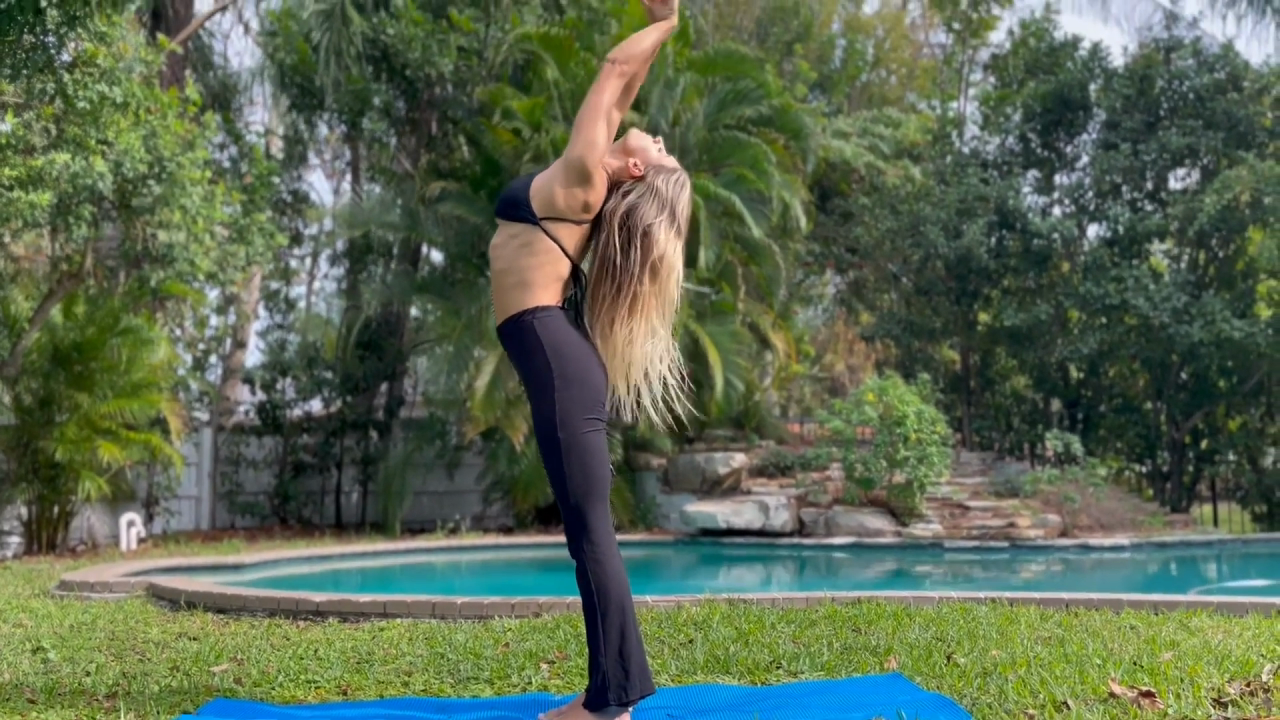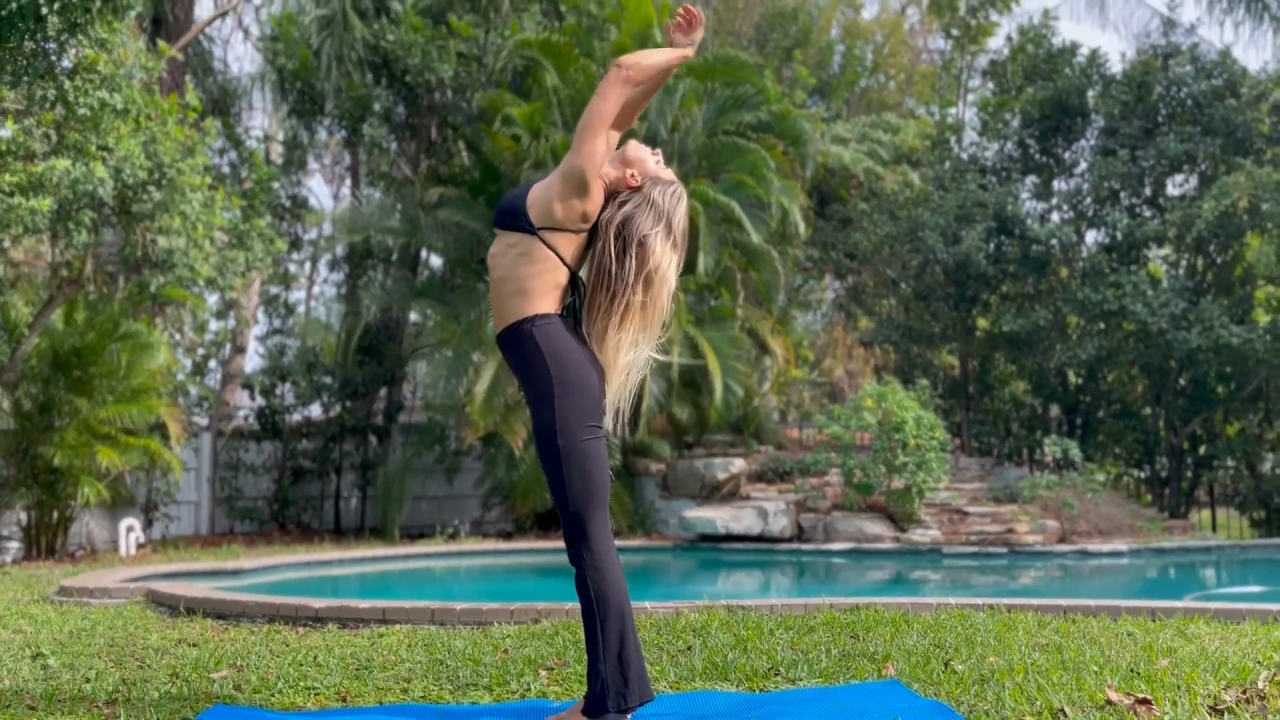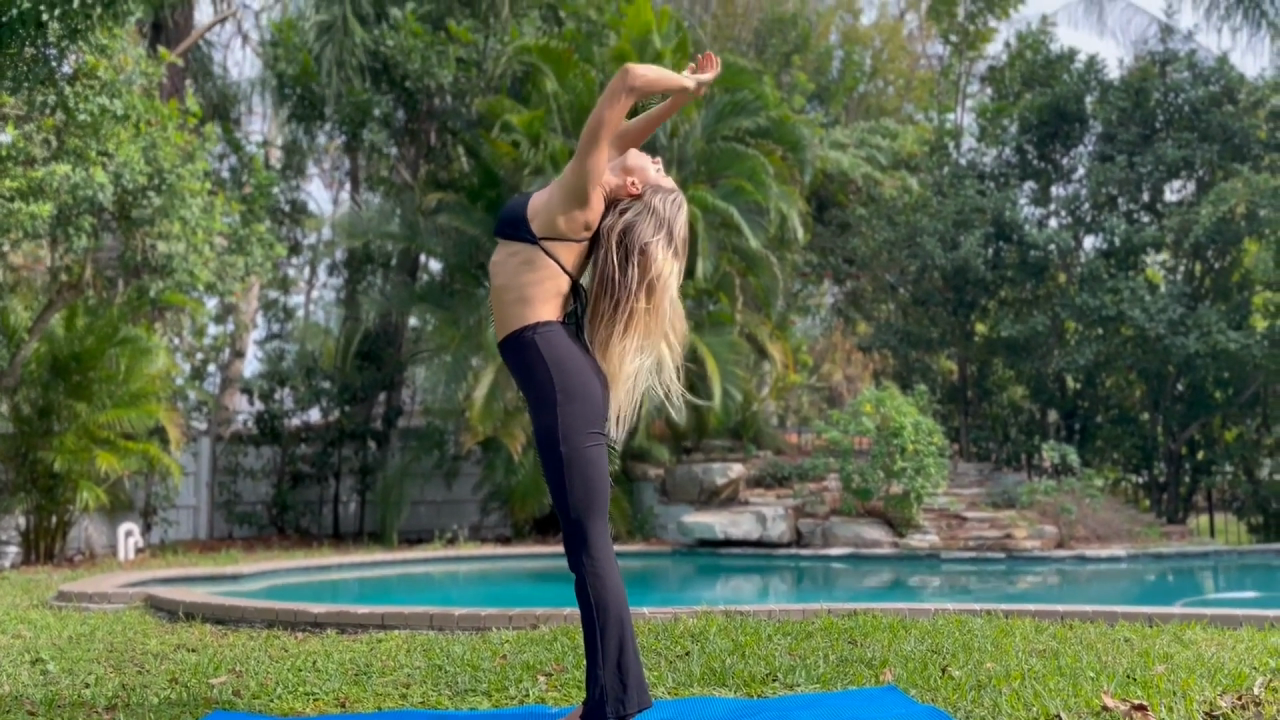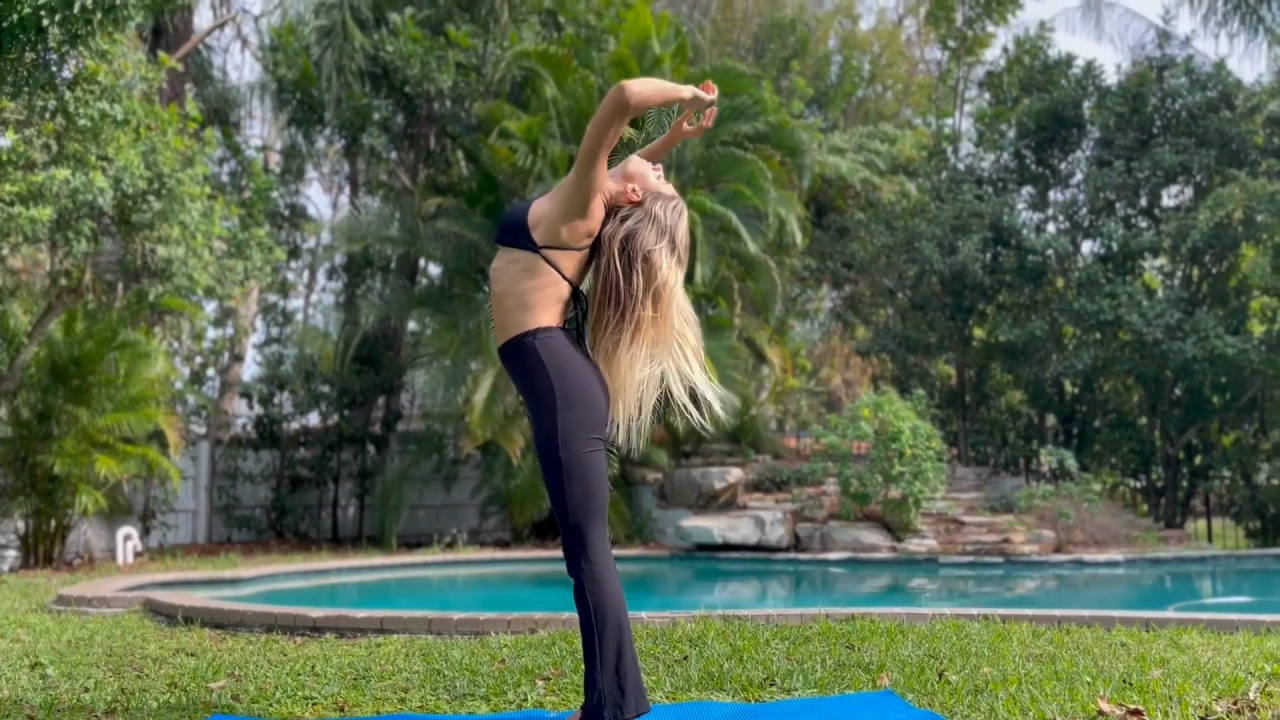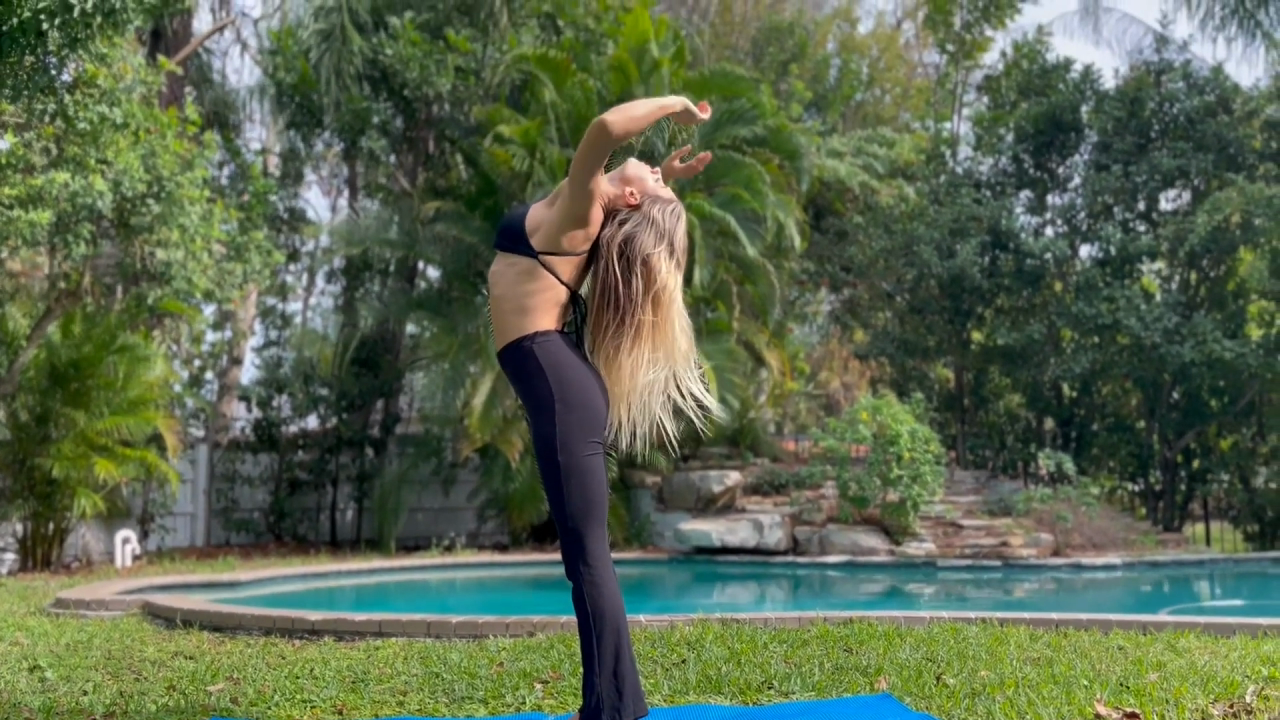
dt=0.2s
person 1, frame 1
left shoulder: (583, 175)
right shoulder: (588, 182)
left elbow: (615, 67)
right elbow: (618, 90)
left hip: (557, 359)
right hip: (560, 360)
left knee: (589, 530)
right knee: (588, 530)
person 1, frame 2
left shoulder: (580, 185)
right shoulder: (589, 192)
left elbow: (621, 73)
right elbow: (620, 106)
left hip: (554, 367)
right hip: (558, 368)
left knee: (589, 536)
right knee: (588, 536)
person 1, frame 3
left shoulder: (582, 196)
right shoulder: (593, 202)
left elbow: (625, 80)
right elbow: (618, 135)
left wrist: (684, 86)
right wrist: (681, 93)
left hip: (556, 374)
right hip: (558, 376)
left knee: (588, 543)
right knee: (586, 542)
person 1, frame 4
left shoulder: (582, 204)
right shoulder: (593, 209)
left elbow: (620, 96)
right elbow: (613, 161)
left wrist: (685, 96)
right wrist: (679, 132)
left hip: (557, 379)
right hip: (559, 381)
left knee: (587, 548)
right knee: (585, 548)
person 1, frame 5
left shoulder: (583, 206)
right shoulder: (592, 212)
left elbow: (606, 127)
left wrist: (673, 105)
right wrist: (668, 179)
left hip: (557, 386)
right hip: (559, 386)
left knee: (586, 552)
right knee: (584, 551)
